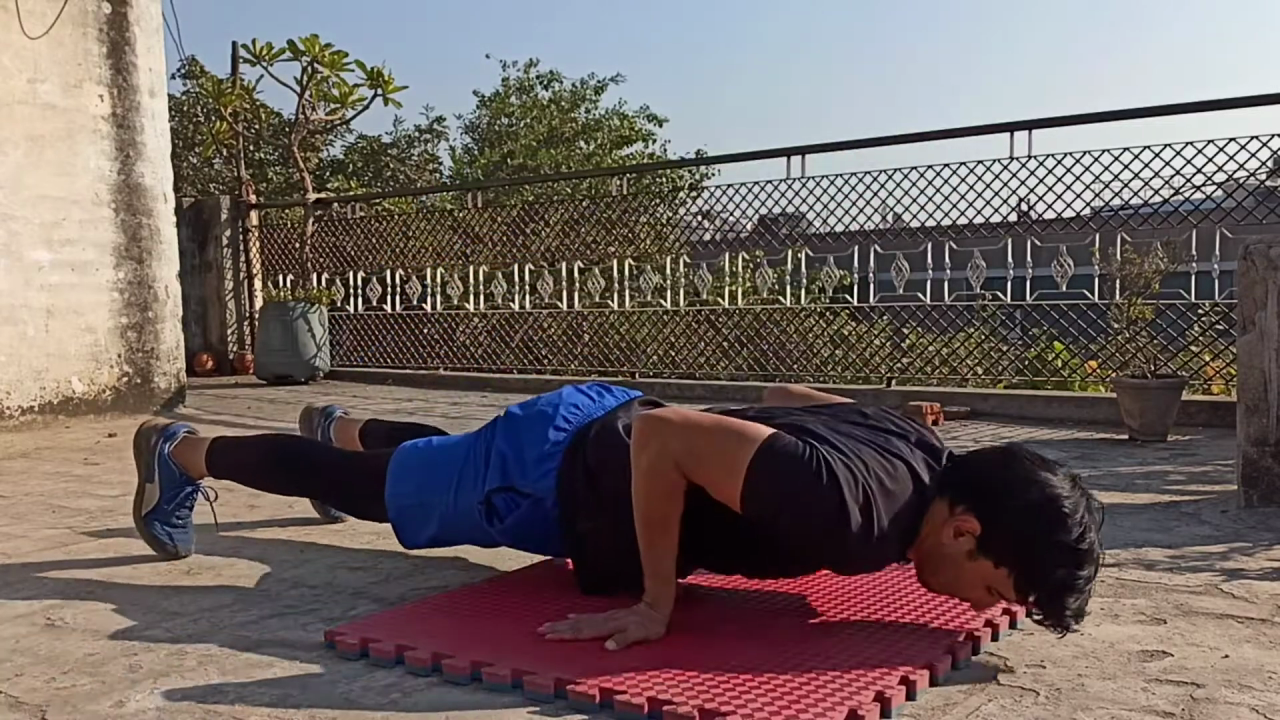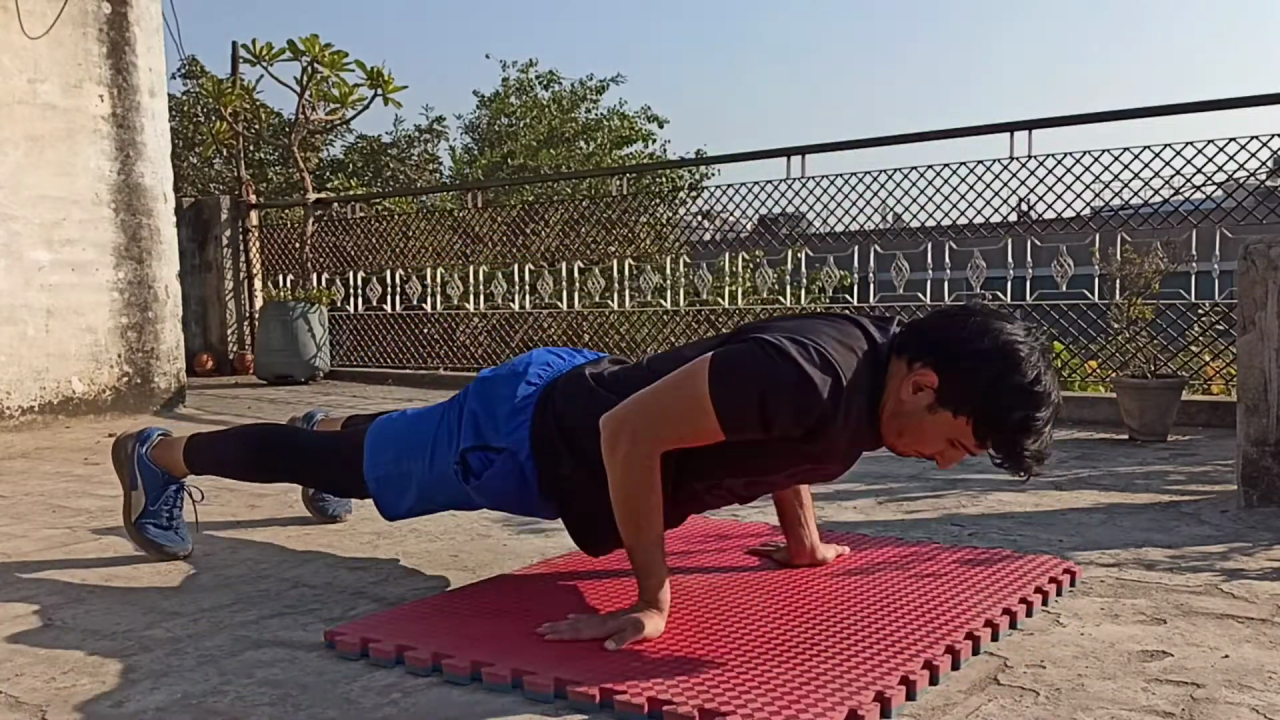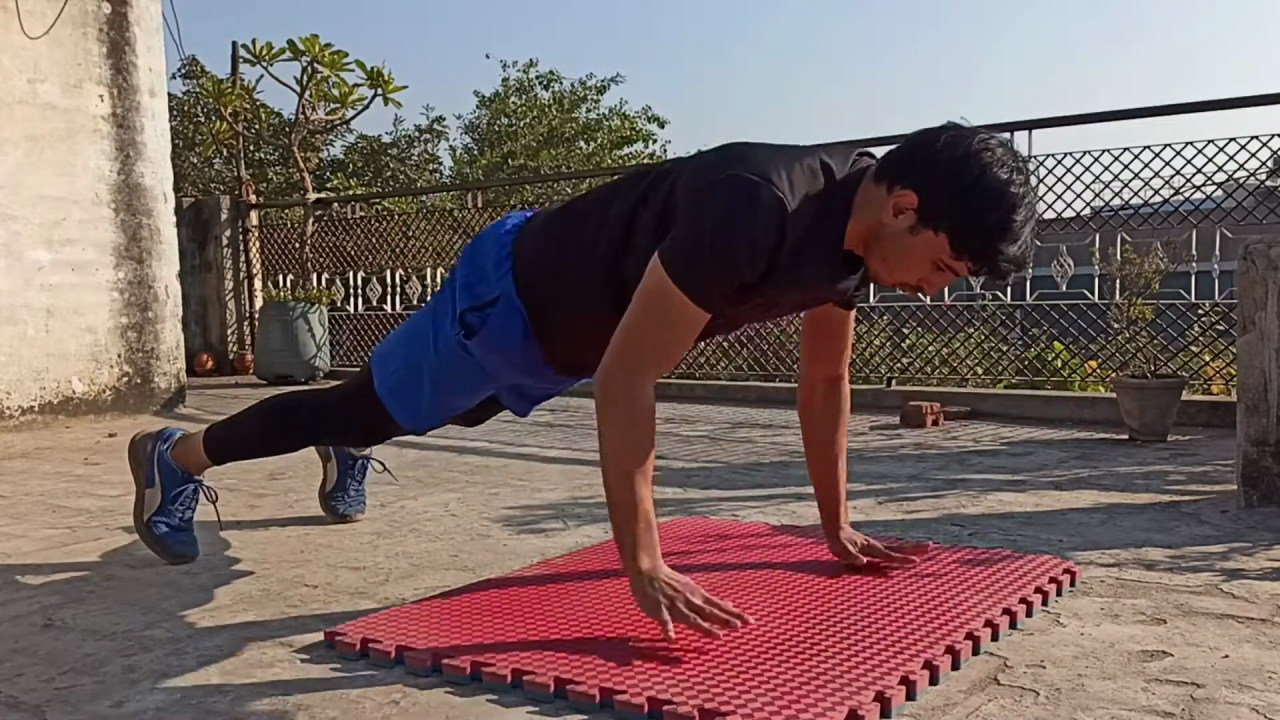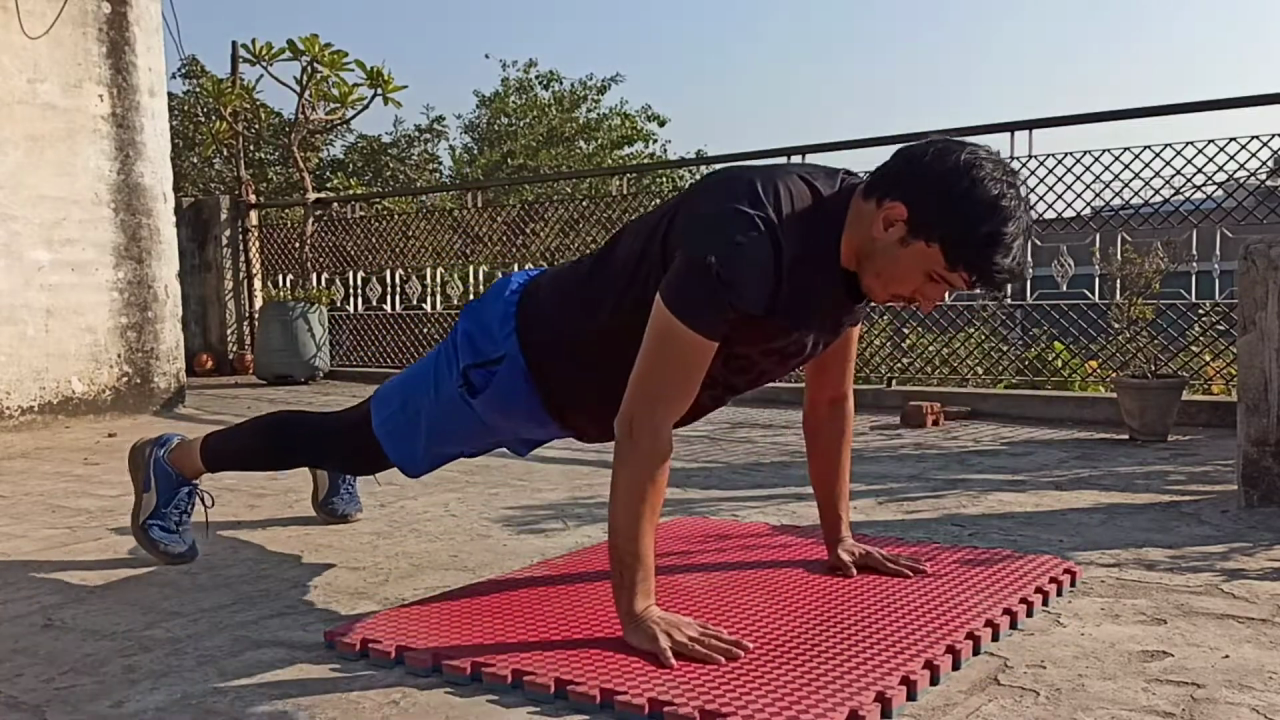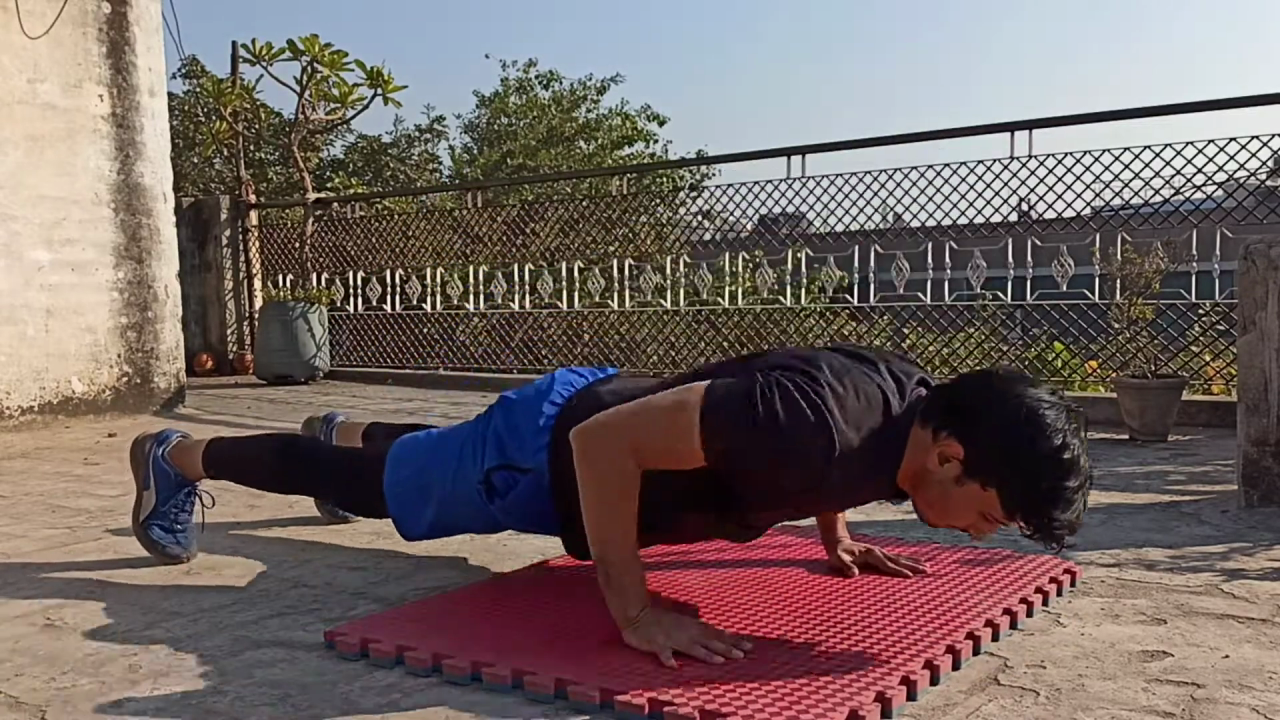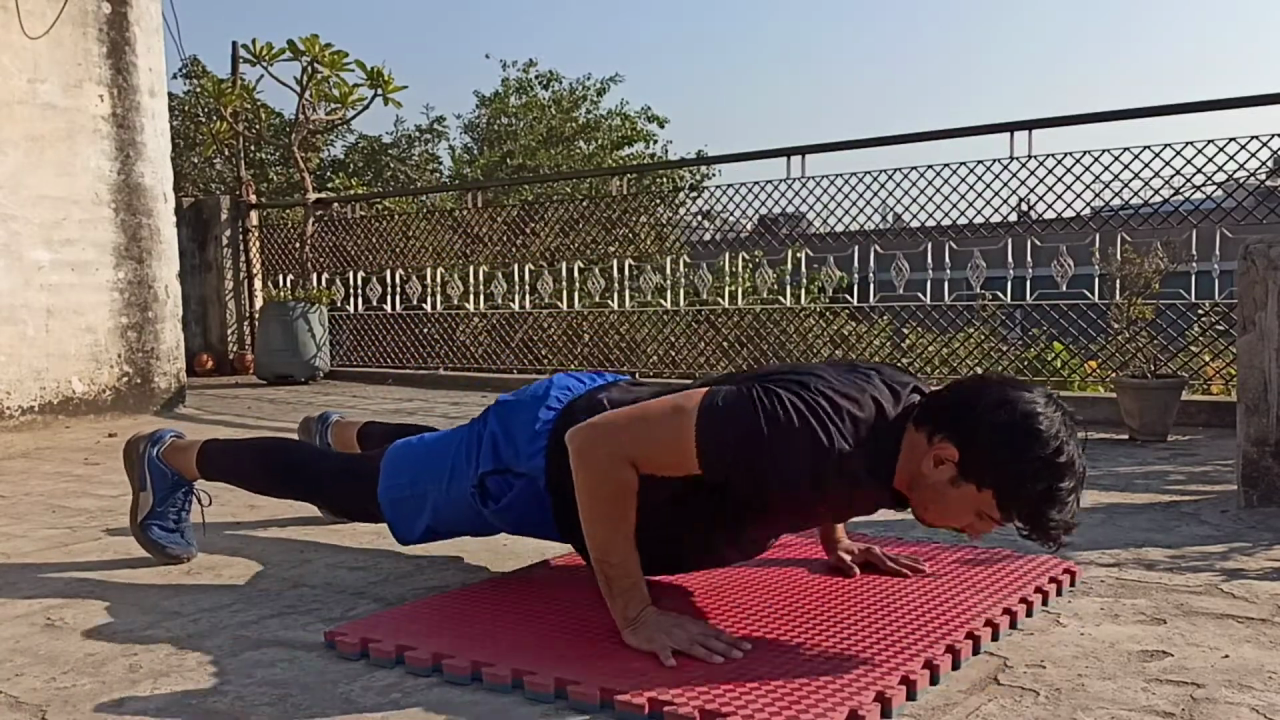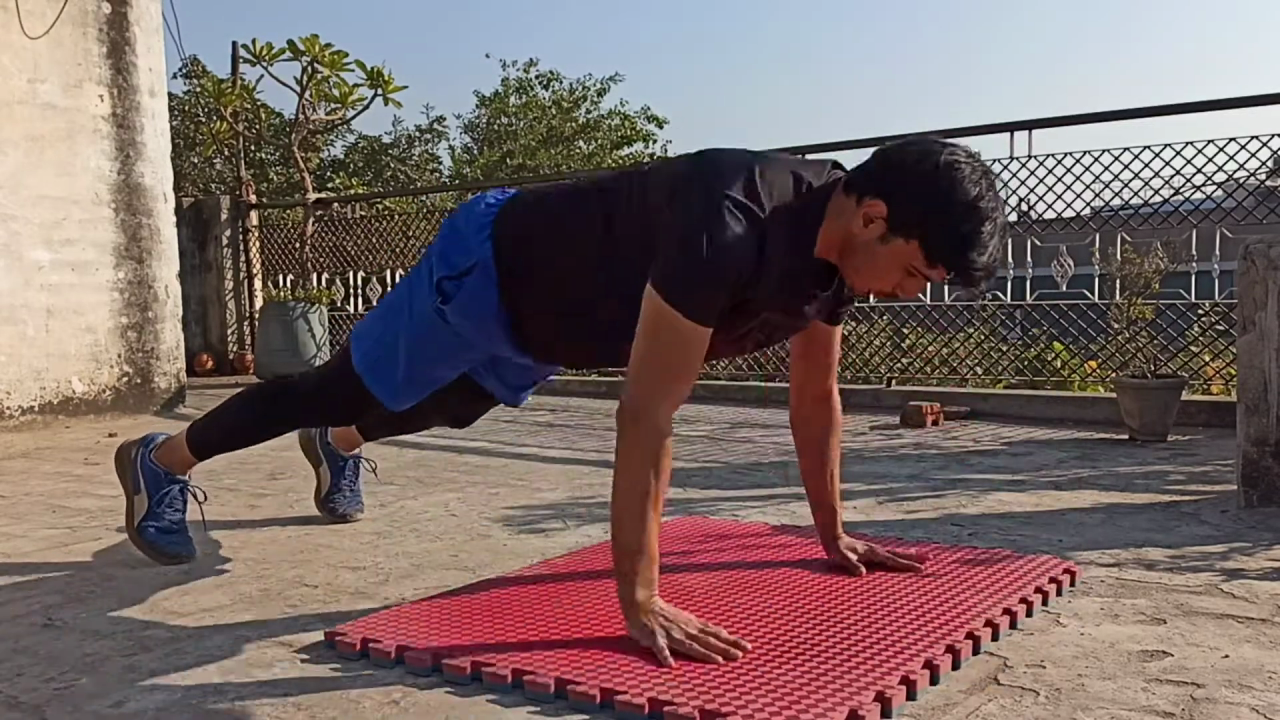
dt=0.4s
person 1, frame 1
left shoulder: (914, 455)
right shoulder: (847, 500)
left elbow: (790, 399)
right elbow: (659, 434)
right wrist: (653, 602)
left hip: (598, 428)
right hip: (553, 480)
left knee: (433, 455)
right knee: (366, 488)
left ankle: (341, 426)
right ankle: (181, 451)
person 1, frame 2
left shoulder: (875, 362)
right shoulder: (811, 380)
right elbow: (628, 430)
left wrist: (802, 539)
right wrist: (651, 597)
left hip: (578, 390)
right hip: (531, 435)
left knee: (404, 442)
right knee: (349, 471)
left ankle: (325, 422)
right ankle: (161, 453)
person 1, frame 3
left shoulder: (856, 231)
right shoulder: (754, 207)
left elbow: (826, 371)
right elbow: (622, 380)
left wrist: (838, 527)
right wrist: (642, 565)
left hip: (568, 319)
right hip: (511, 292)
left knee: (468, 408)
right knee: (365, 409)
left ankle: (344, 459)
right ankle: (176, 457)
person 1, frame 4
left shoulder: (852, 251)
right shoulder: (744, 234)
left elbow: (830, 396)
right elbow: (645, 427)
left wrist: (837, 539)
right wrist: (634, 608)
left hip: (571, 379)
right hip: (518, 352)
right knee: (361, 442)
left ankle: (334, 473)
right ankle: (174, 460)
person 1, frame 5
left shoulder: (904, 401)
right shoulder: (814, 422)
right elbow: (604, 444)
left wrist: (837, 539)
right wrist: (633, 611)
left hip: (596, 410)
right hip: (550, 452)
left knee: (419, 461)
right knee: (356, 484)
left ankle: (341, 428)
right ankle: (176, 458)
person 1, frame 6
left shoulder: (906, 408)
right shoulder: (810, 438)
right elbow: (600, 444)
left wrist: (834, 537)
right wrist: (633, 612)
left hip: (595, 417)
right hip: (547, 457)
left knee: (430, 455)
right knee: (346, 488)
left ankle: (340, 431)
right ankle: (173, 455)
person 1, frame 7
left shoulder: (836, 249)
right shoulder: (733, 222)
left elbow: (816, 391)
right elbow: (647, 414)
left wrist: (834, 535)
right wrist: (638, 596)
left hip: (551, 317)
right hip: (490, 271)
left knee: (442, 409)
right knee: (337, 386)
left ankle: (337, 449)
right ankle: (161, 461)
